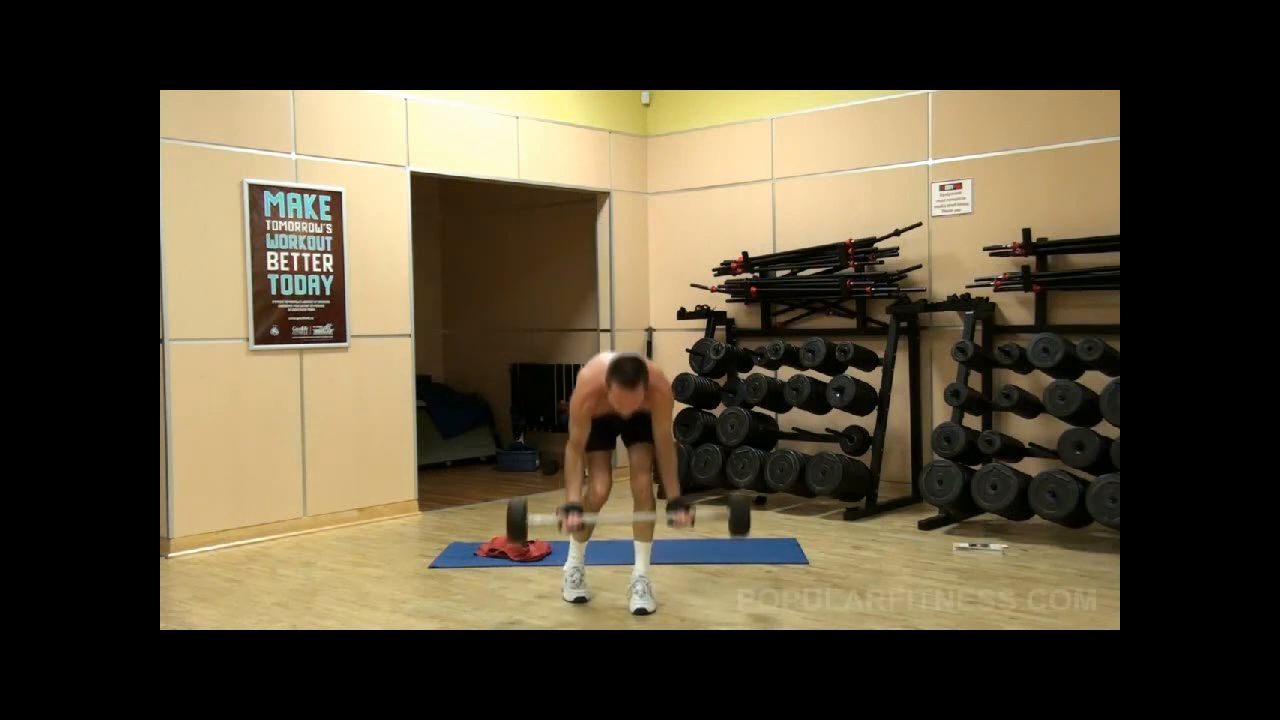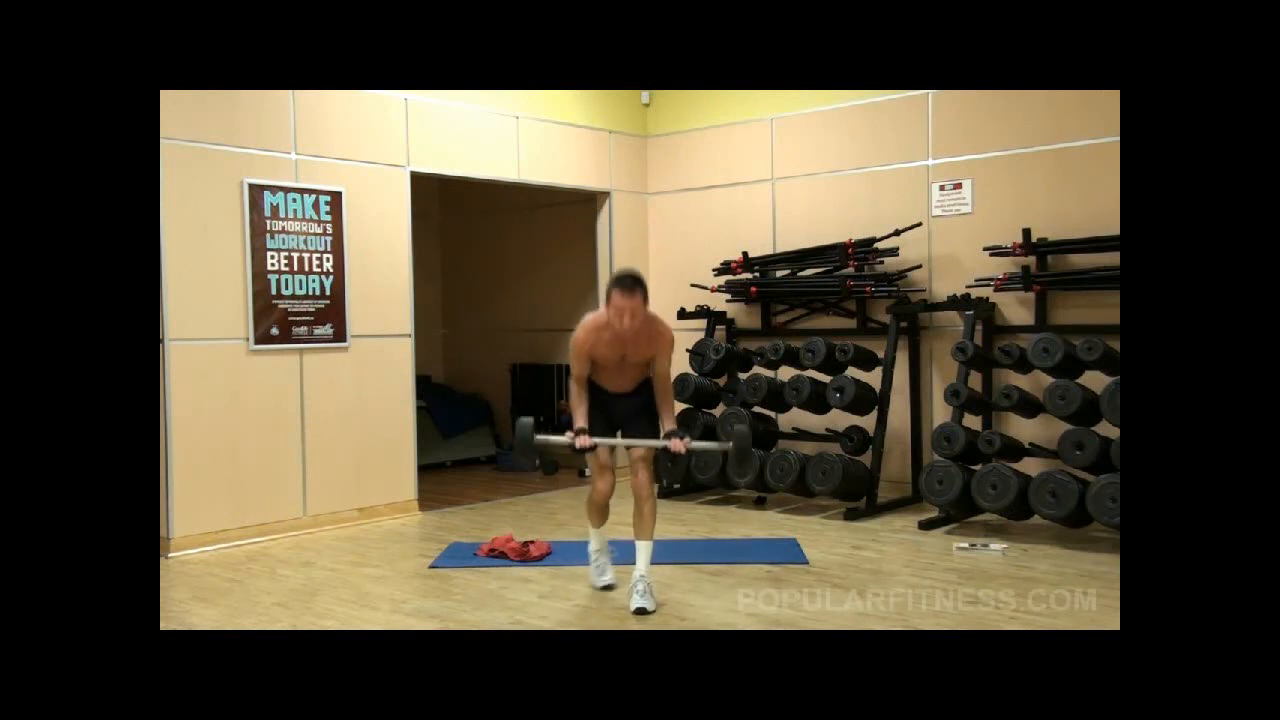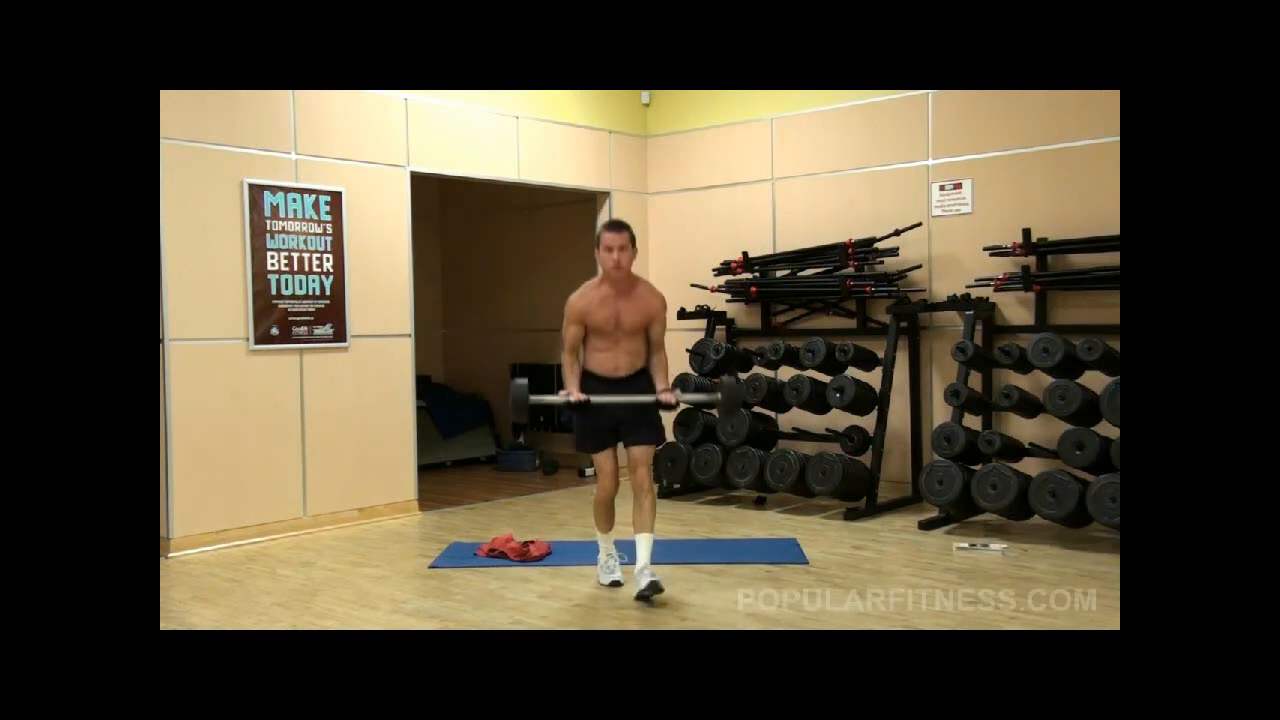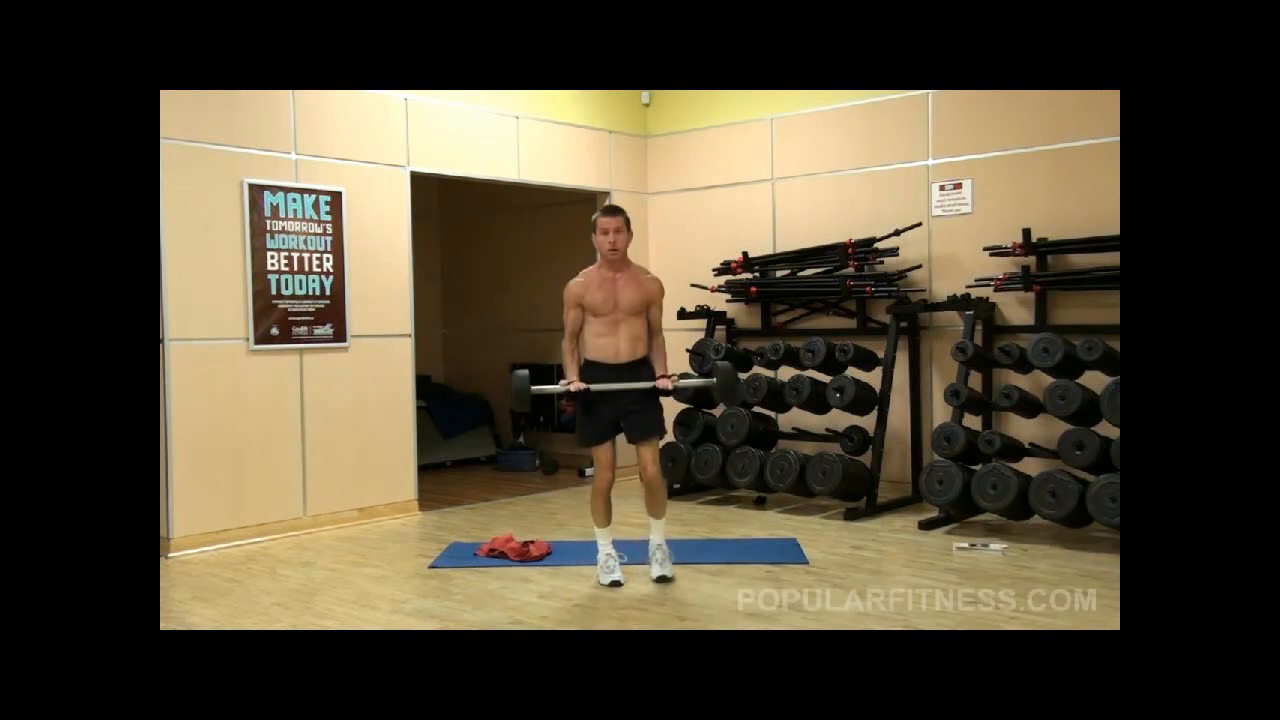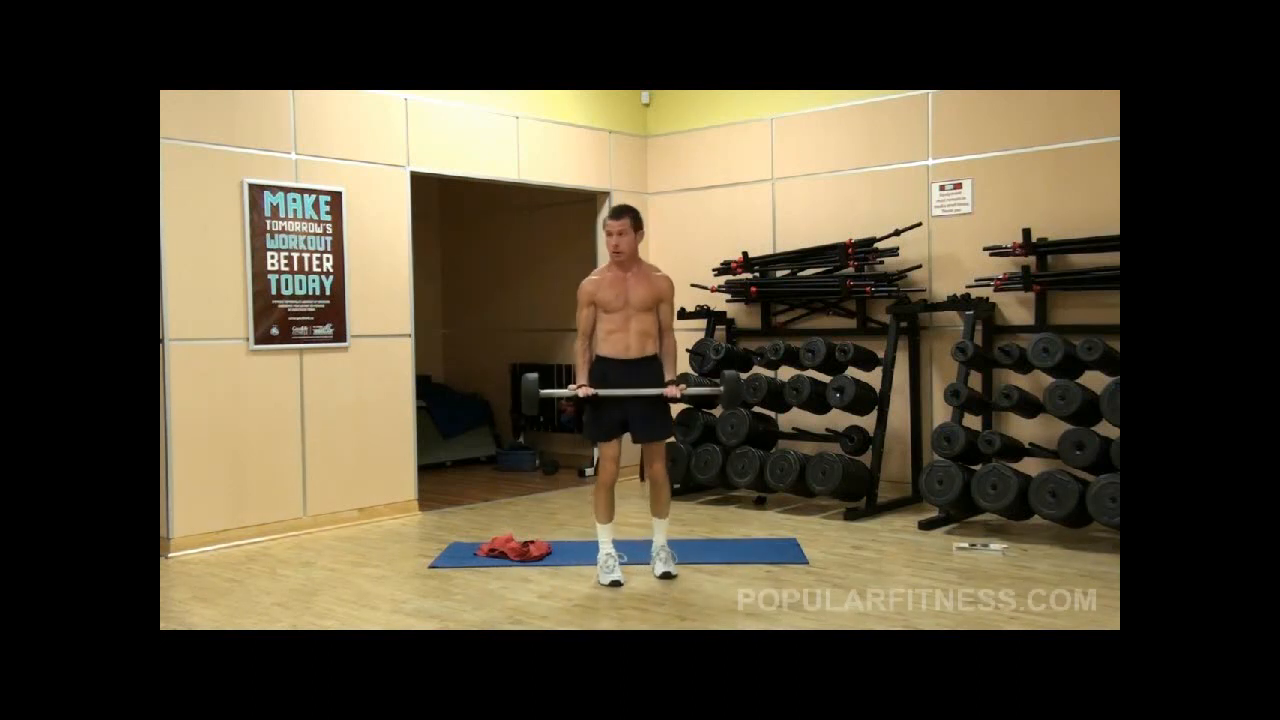
dt=0.3s
person 1, frame 1
left shoulder: (659, 389)
right shoulder: (587, 389)
left elbow: (665, 445)
right elbow: (575, 448)
left wrist: (675, 500)
right wrist: (571, 504)
left hip: (642, 416)
right hip: (598, 417)
left knee: (643, 485)
right knee: (598, 491)
left ankle: (641, 577)
right ankle: (574, 566)
person 1, frame 2
left shoulder: (660, 333)
right shoulder: (587, 332)
left elbow: (662, 383)
right elbow: (578, 381)
left wrist: (671, 428)
right wrist: (580, 426)
left hip: (640, 397)
right hip: (598, 398)
left knee: (643, 480)
right knee: (603, 484)
left ankle: (641, 575)
right ankle: (598, 549)
person 1, frame 3
left shoulder: (652, 299)
right shoulder: (580, 301)
left elbow: (657, 349)
right elbow: (570, 352)
left wrist: (663, 386)
right wrist: (572, 387)
left hip: (638, 388)
right hip: (596, 390)
left knee: (642, 479)
right knee: (607, 483)
left ankle: (644, 566)
right ankle: (607, 554)
person 1, frame 4
left shoulder: (650, 284)
right shoulder: (578, 287)
left elbow: (655, 335)
right elbow: (571, 339)
left wrist: (662, 373)
right wrist: (572, 375)
left hip: (638, 378)
right hip: (596, 380)
left knee: (651, 472)
right knee: (603, 475)
left ankle: (657, 544)
right ankle: (606, 554)
person 1, frame 5
left shoulder: (660, 282)
right shoulder: (592, 285)
left elbow: (667, 335)
right elbow: (583, 339)
left wrist: (671, 378)
right wrist: (582, 380)
left hip: (648, 374)
right hip: (606, 374)
left knee: (656, 467)
right knee: (607, 470)
left ankle: (660, 545)
right ankle: (606, 552)
